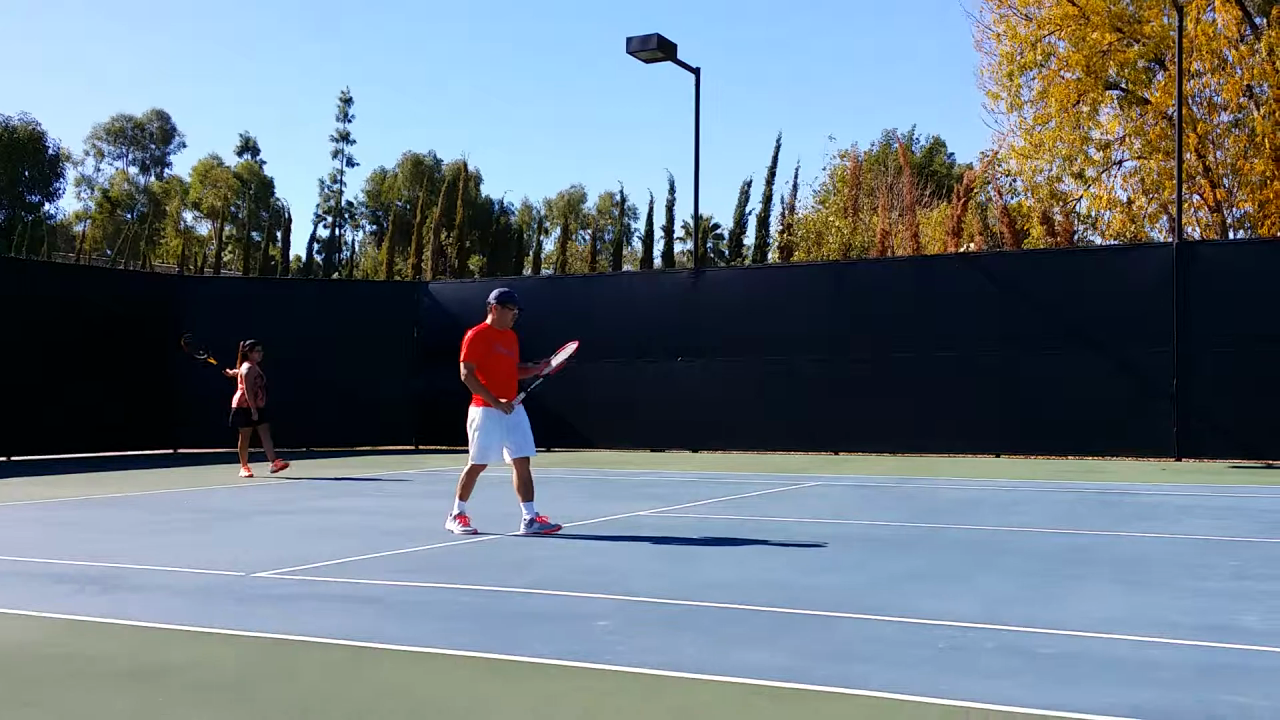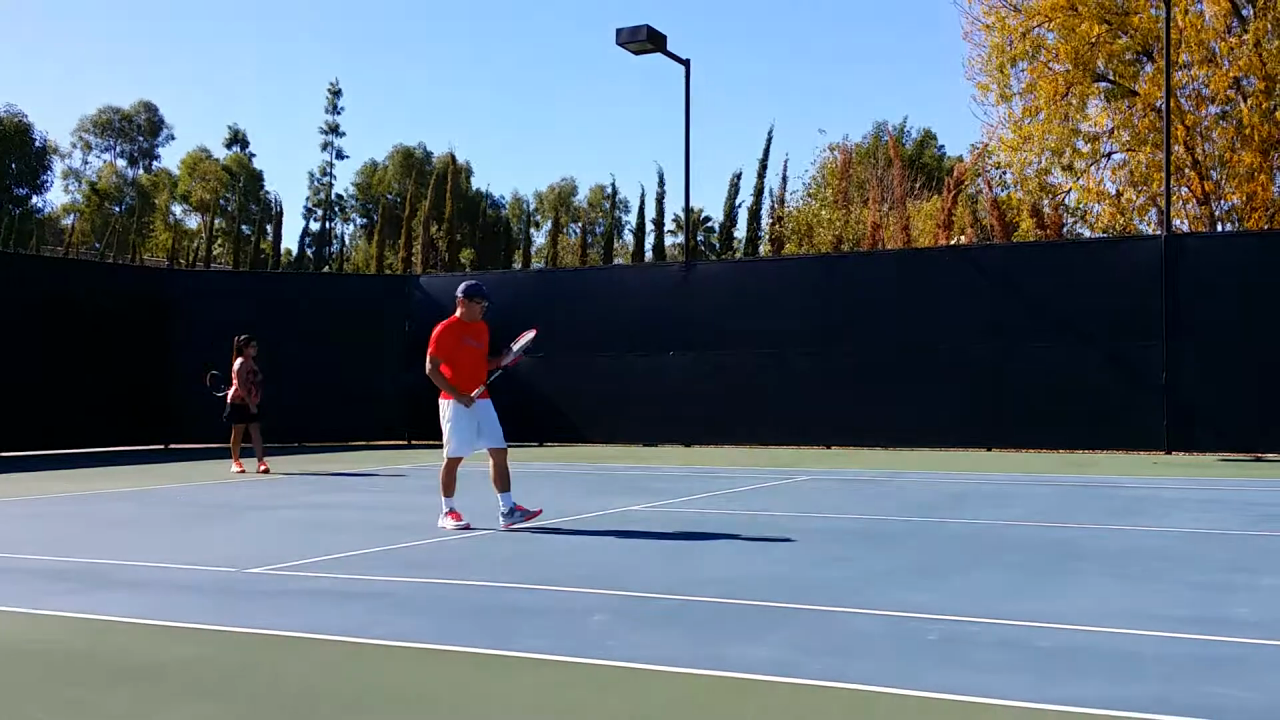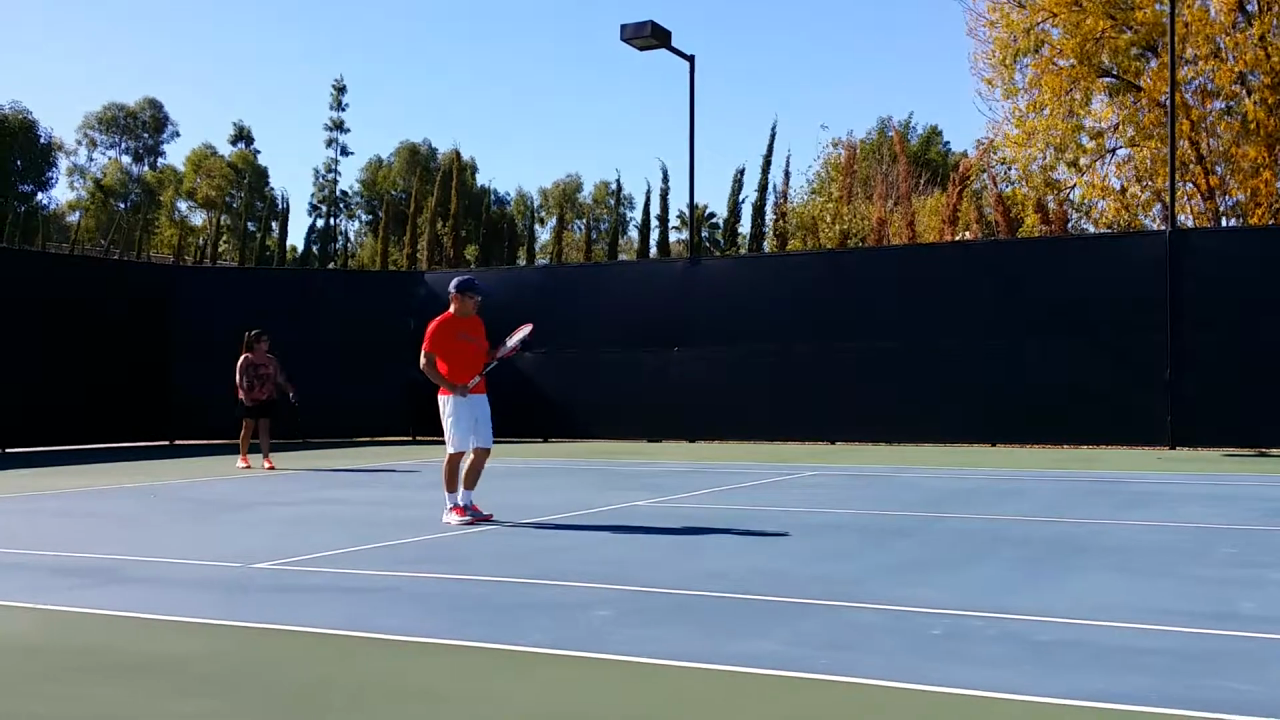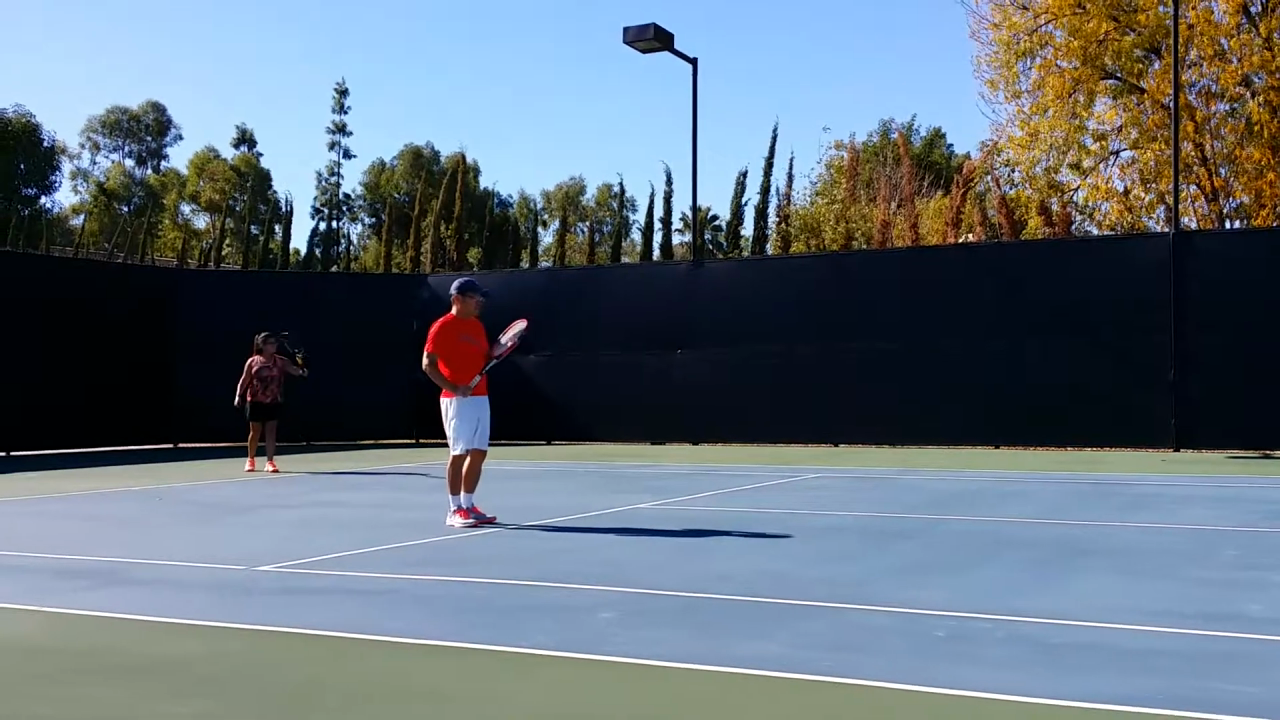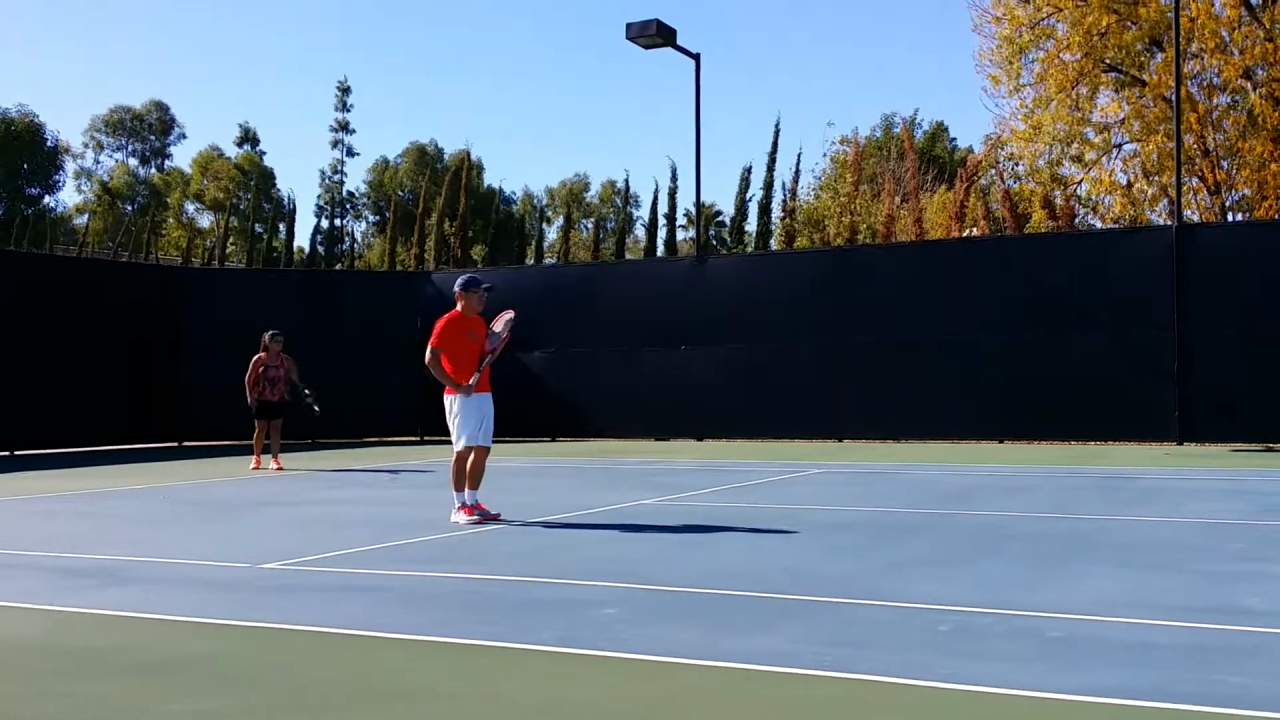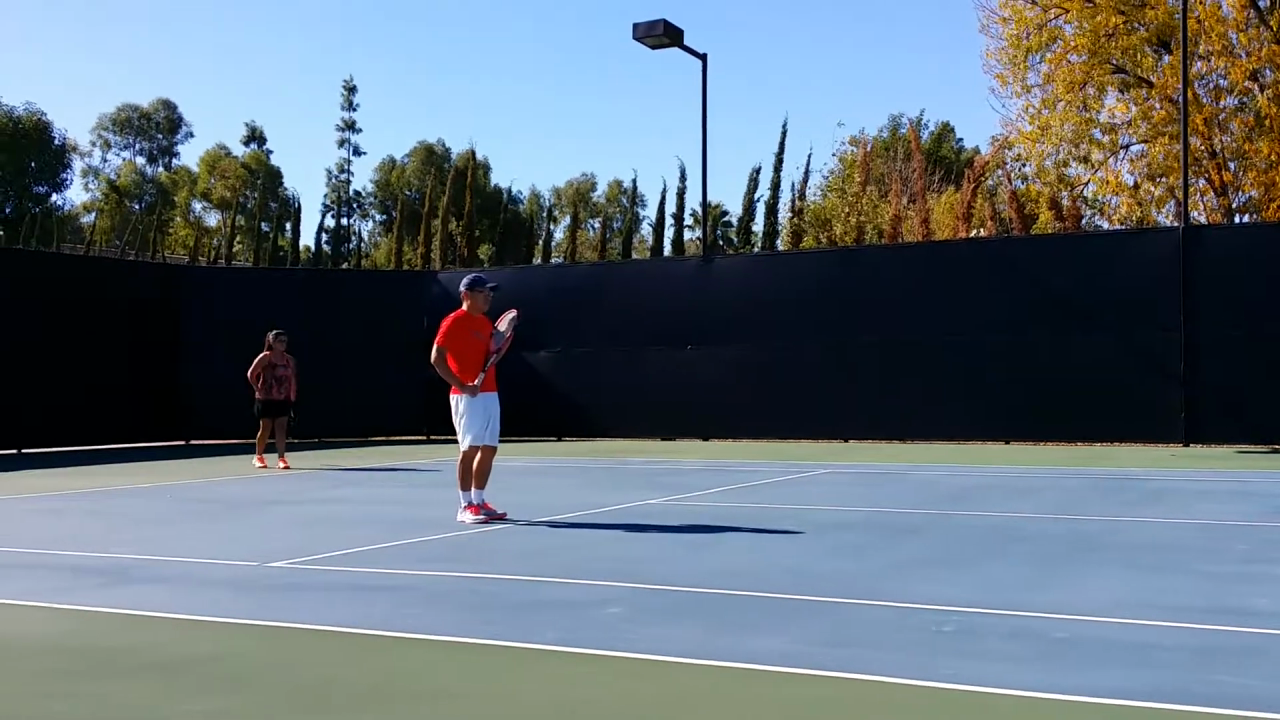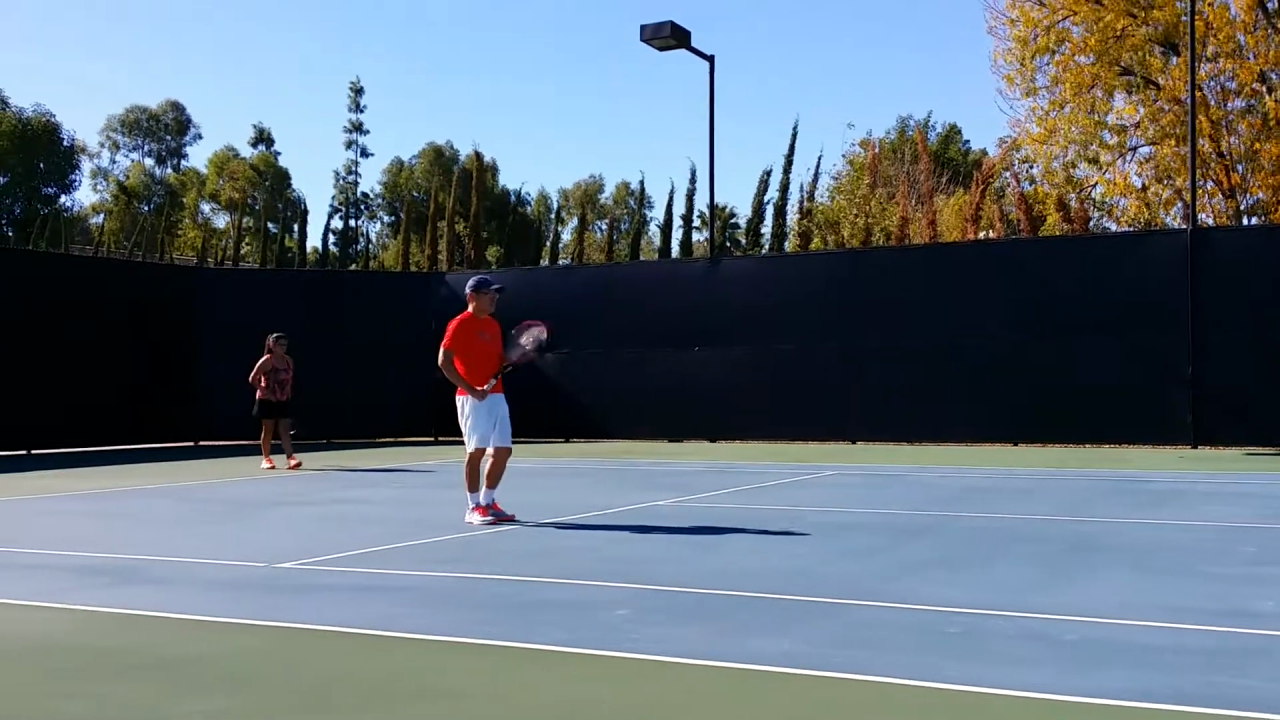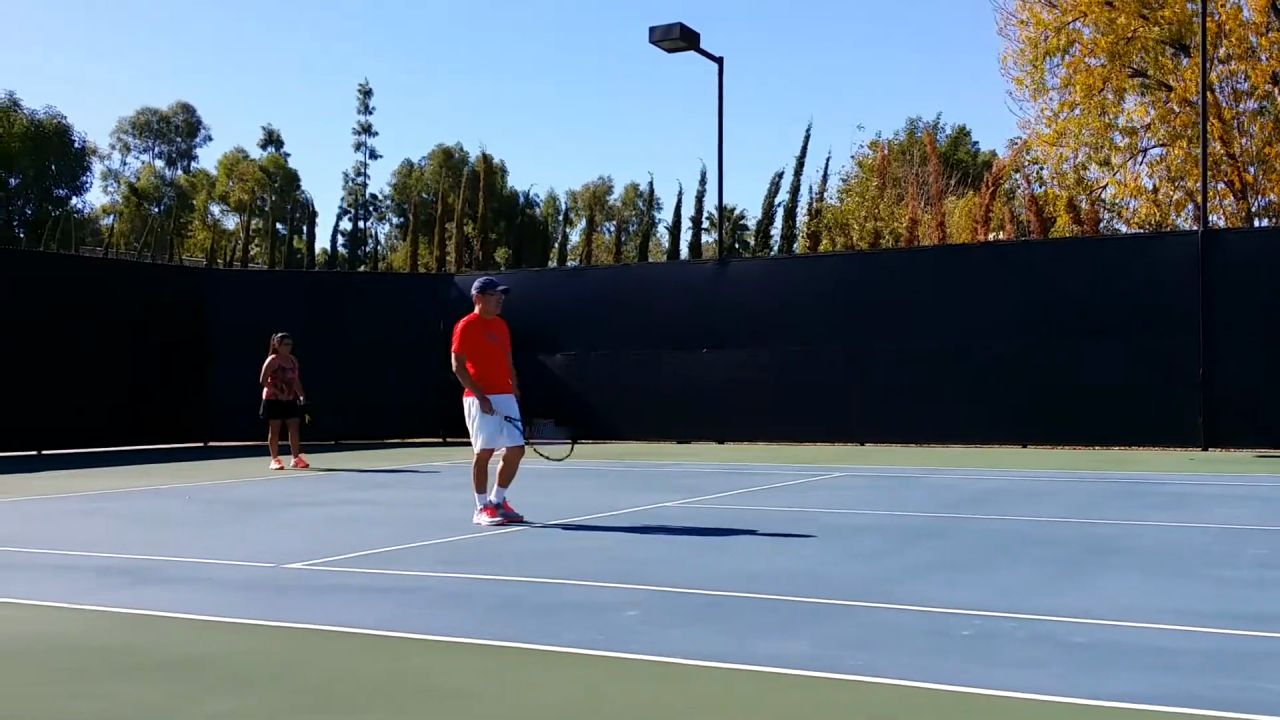
dt=0.3s
person 1, frame 1
left shoulder: (512, 336)
right shoulder: (476, 335)
right elbow: (467, 374)
left wrist: (538, 368)
right wrist: (495, 402)
left hip: (513, 410)
right hip: (486, 410)
left knee: (522, 463)
right knee: (478, 464)
left ankle: (530, 518)
right ankle: (457, 515)
person 1, frame 2
left shoulder: (482, 328)
right shoulder: (445, 330)
right elbow: (431, 368)
left wrist: (503, 360)
right wrist: (458, 395)
left hip: (482, 401)
right hip: (455, 403)
left knee: (499, 452)
right knee: (454, 457)
left ankle: (508, 509)
right ankle: (447, 513)
person 1, frame 3
left shoulder: (477, 322)
right shoulder: (440, 325)
right elbow: (426, 363)
left wrist: (499, 352)
right wrist: (451, 387)
left hip: (479, 396)
right hip: (455, 398)
left knee: (483, 451)
right knee: (456, 452)
left ankle: (466, 504)
right ankle: (452, 507)
person 1, frame 4
left shoulder: (478, 326)
right shoulder: (443, 326)
right elbow: (428, 364)
left wrist: (497, 351)
right wrist: (453, 388)
left hip: (480, 398)
right hip: (457, 400)
left knee: (478, 453)
right knee: (459, 454)
left ankle: (468, 506)
right ankle: (454, 511)
person 1, frame 5
left shoulder: (480, 322)
right shoulder: (448, 323)
right elbow: (431, 359)
right wrist: (455, 386)
left hip: (484, 395)
right hip: (461, 397)
left knee: (482, 450)
right knee: (463, 450)
left ankle: (472, 503)
right ankle: (459, 507)
person 1, frame 6
left shoulder: (486, 323)
right shoulder: (454, 322)
right elbow: (436, 358)
right wrist: (461, 386)
left hip: (490, 394)
right hip: (468, 396)
left knee: (489, 450)
right knee: (470, 450)
left ankle: (478, 502)
right ankle: (465, 507)
person 1, frame 7
left shoulder: (493, 325)
right shoulder: (460, 324)
right elbow: (444, 361)
right wrist: (469, 389)
left hip: (497, 396)
right hip: (474, 399)
left knee: (503, 451)
right knee: (476, 451)
left ankle: (487, 502)
right ankle: (474, 508)
person 1, frame 8
left shoulder: (501, 325)
right shoulder: (466, 326)
right elbow: (458, 365)
left wrist: (516, 391)
right wrist: (480, 396)
left hip: (506, 397)
right hip: (481, 400)
left knee: (515, 450)
right knee: (484, 452)
left ankle: (498, 501)
right ankle: (482, 508)
